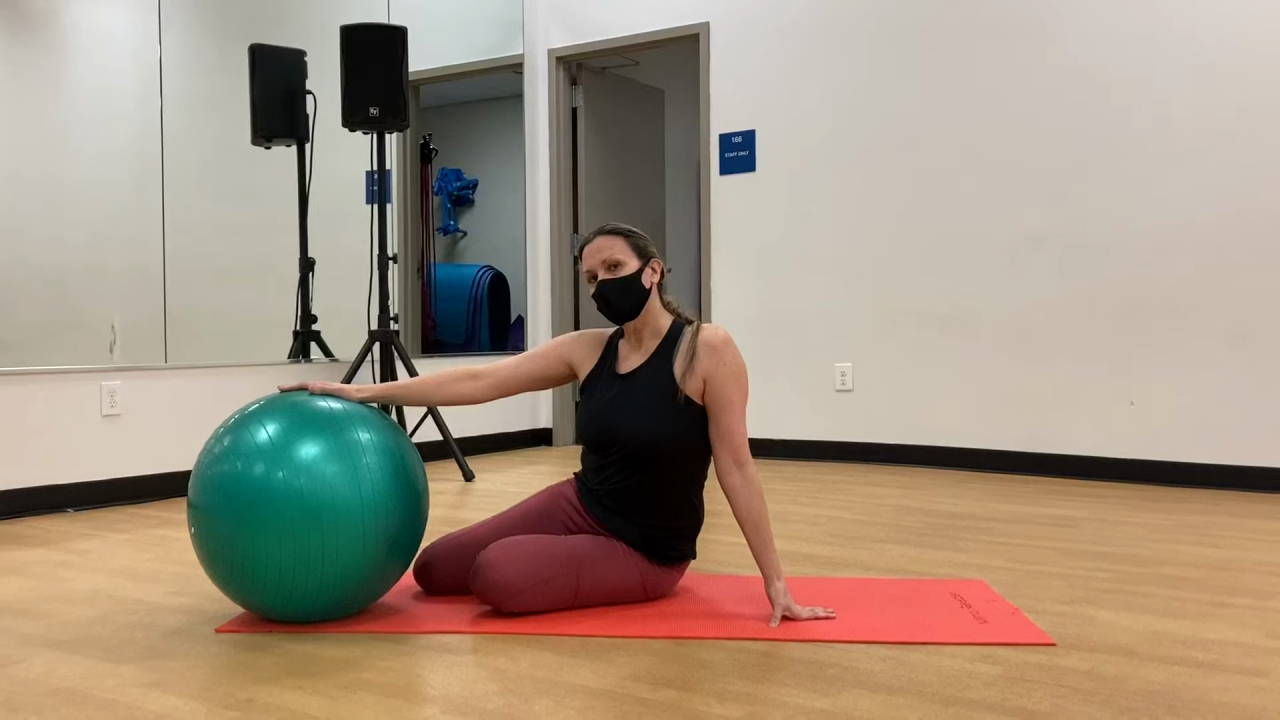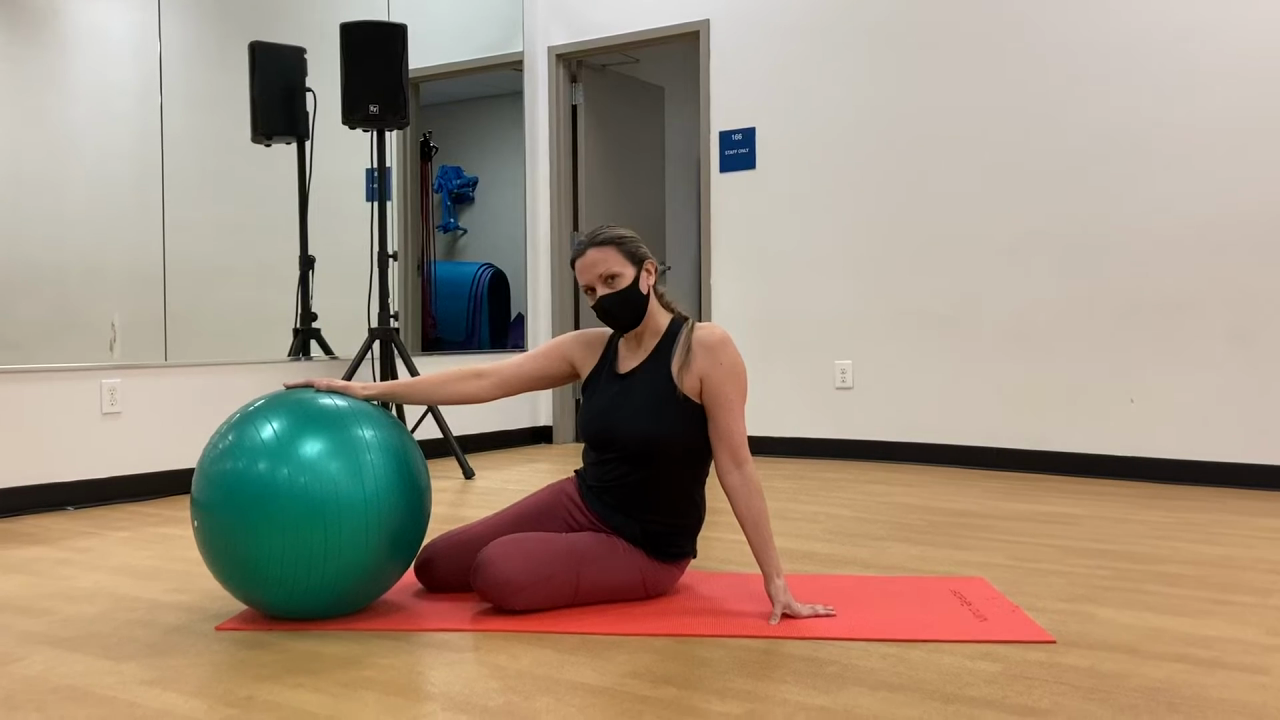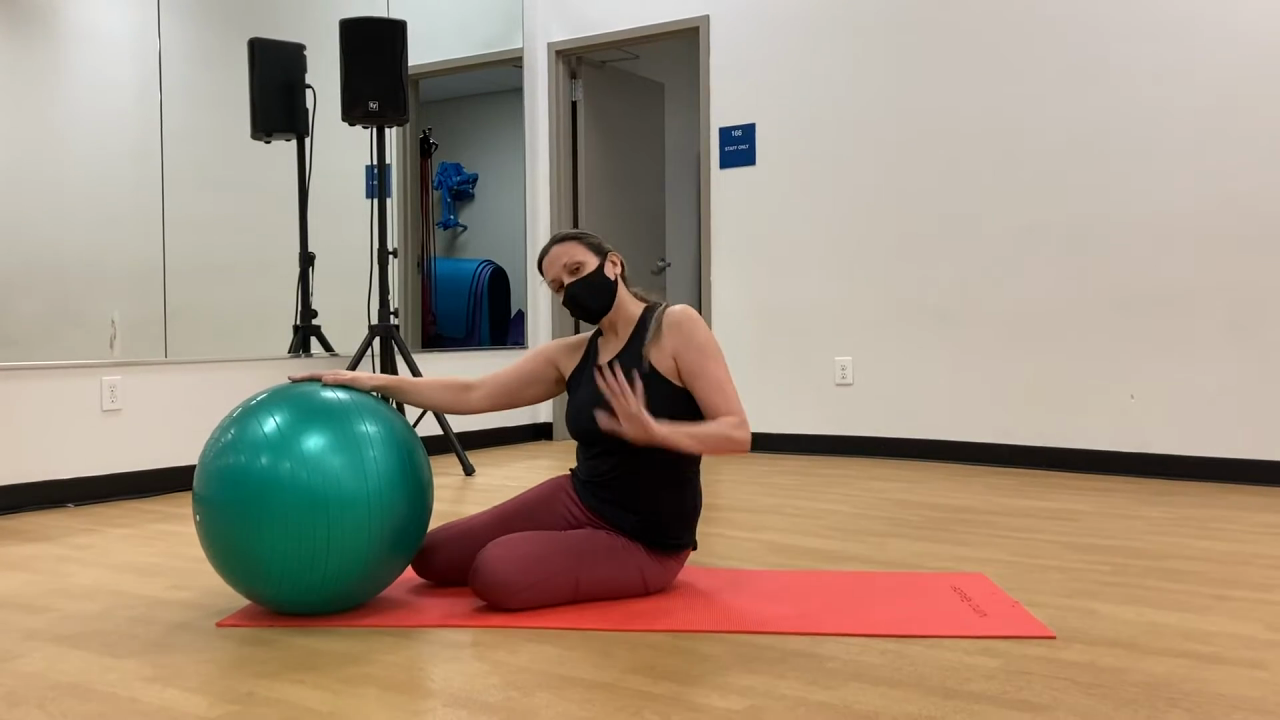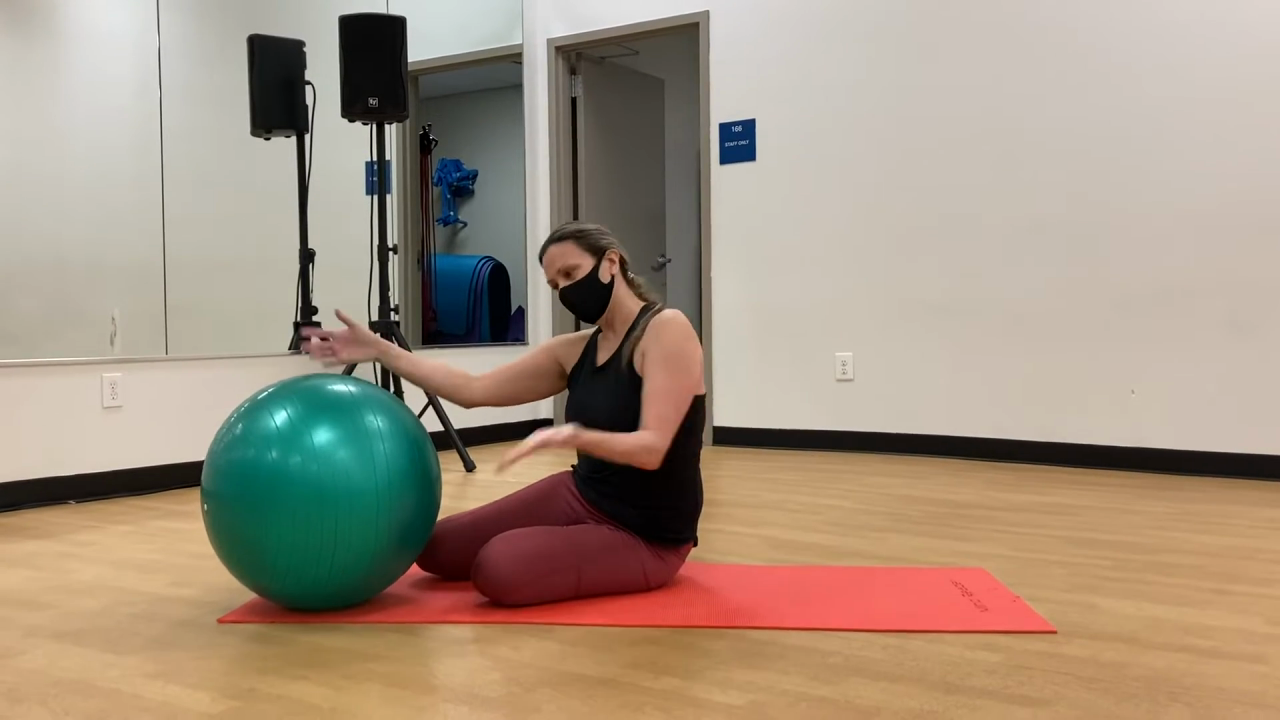
dt=0.5s
person 1, frame 1
left shoulder: (707, 349)
right shoulder: (587, 350)
left elbow: (736, 468)
right elbow: (480, 382)
left wrist: (776, 583)
right wrist: (363, 392)
left hip: (646, 550)
right hip: (579, 507)
left knee: (497, 578)
right knee: (435, 570)
left ankle: (631, 586)
right ankle: (574, 564)
person 1, frame 2
left shoulder: (706, 347)
right shoulder: (587, 349)
left elbow: (735, 467)
right elbow: (483, 380)
left wrist: (776, 582)
right wrist: (370, 389)
left hip: (647, 548)
right hip: (580, 504)
left knee: (498, 575)
right knee: (436, 567)
left ankle: (638, 582)
right ankle: (572, 554)
person 1, frame 3
left shoulder: (675, 326)
right shoulder: (568, 356)
left elbow: (736, 433)
right elbow: (472, 395)
left wrist: (654, 432)
right wrist: (372, 381)
left hip: (646, 541)
right hip: (577, 501)
left knee: (495, 574)
right knee: (433, 557)
left ankle: (627, 574)
right ankle: (577, 554)
person 1, frame 4
left shoulder: (666, 329)
right shoulder: (573, 350)
left elbow: (650, 450)
right elbow: (475, 389)
left wrist: (570, 435)
right wrist: (381, 351)
left hip: (644, 536)
right hip: (580, 498)
left knee: (498, 572)
right knee: (437, 551)
left ankle: (613, 566)
right ankle: (575, 547)
